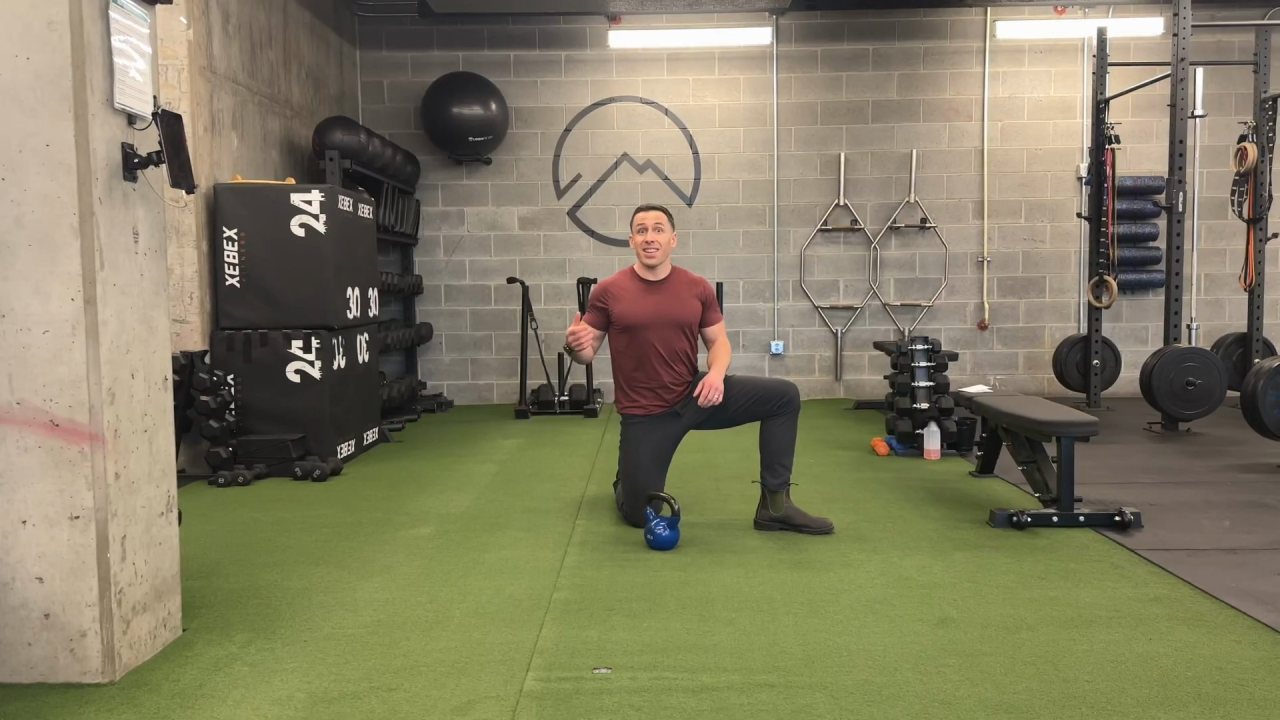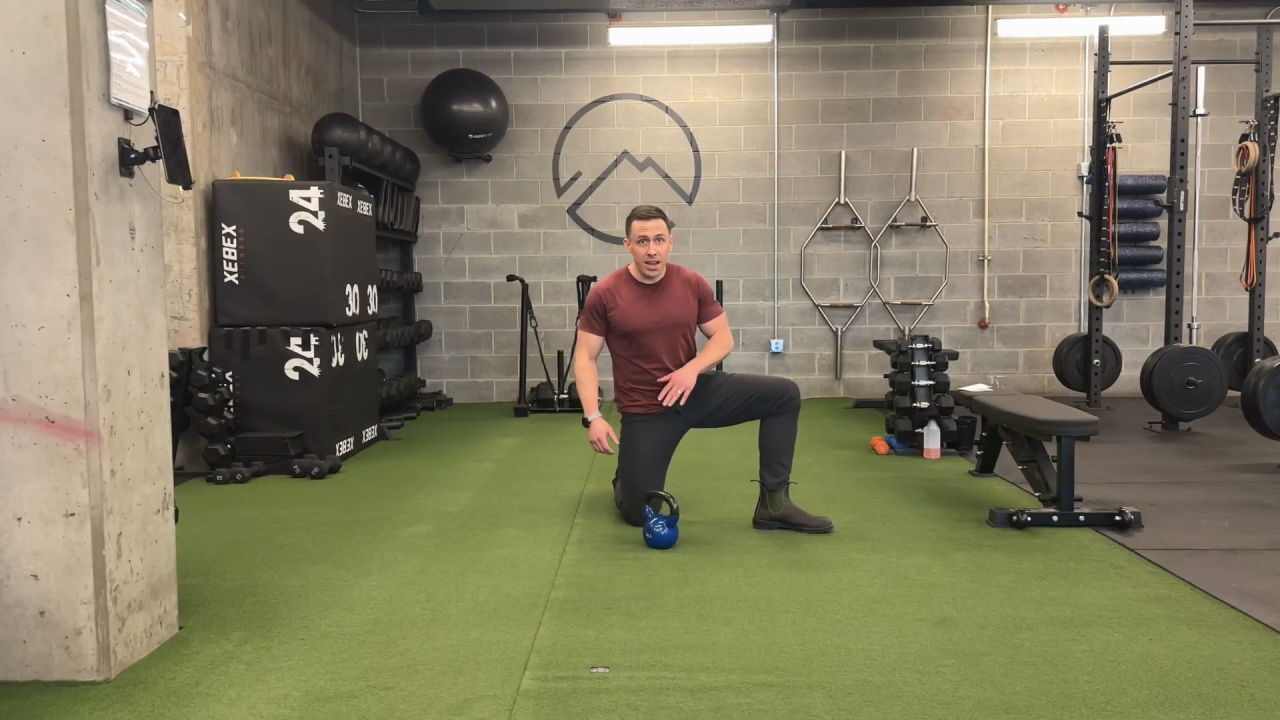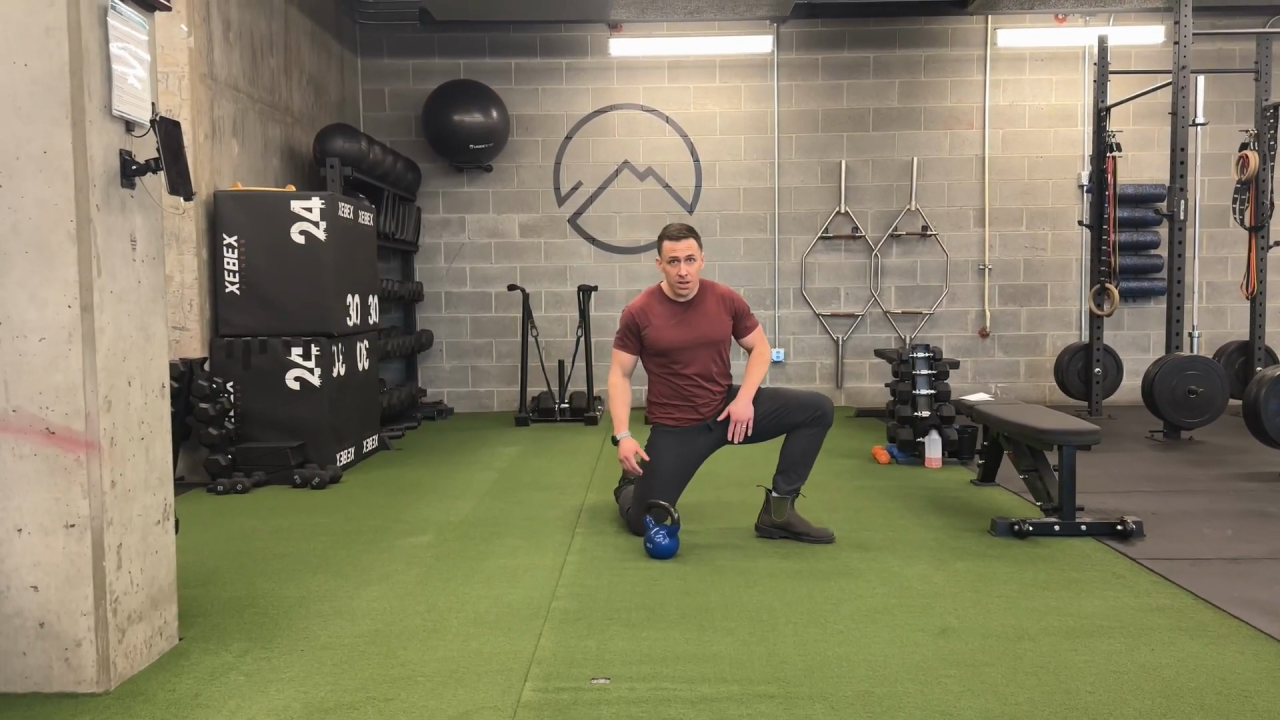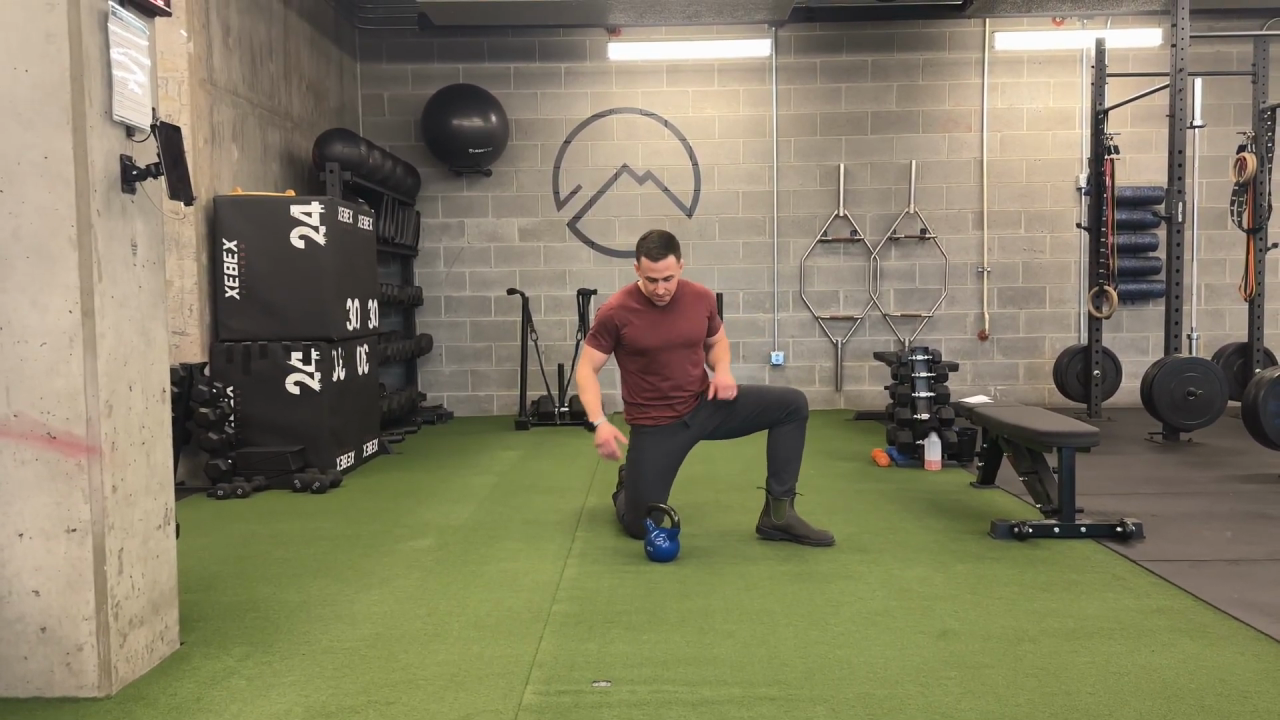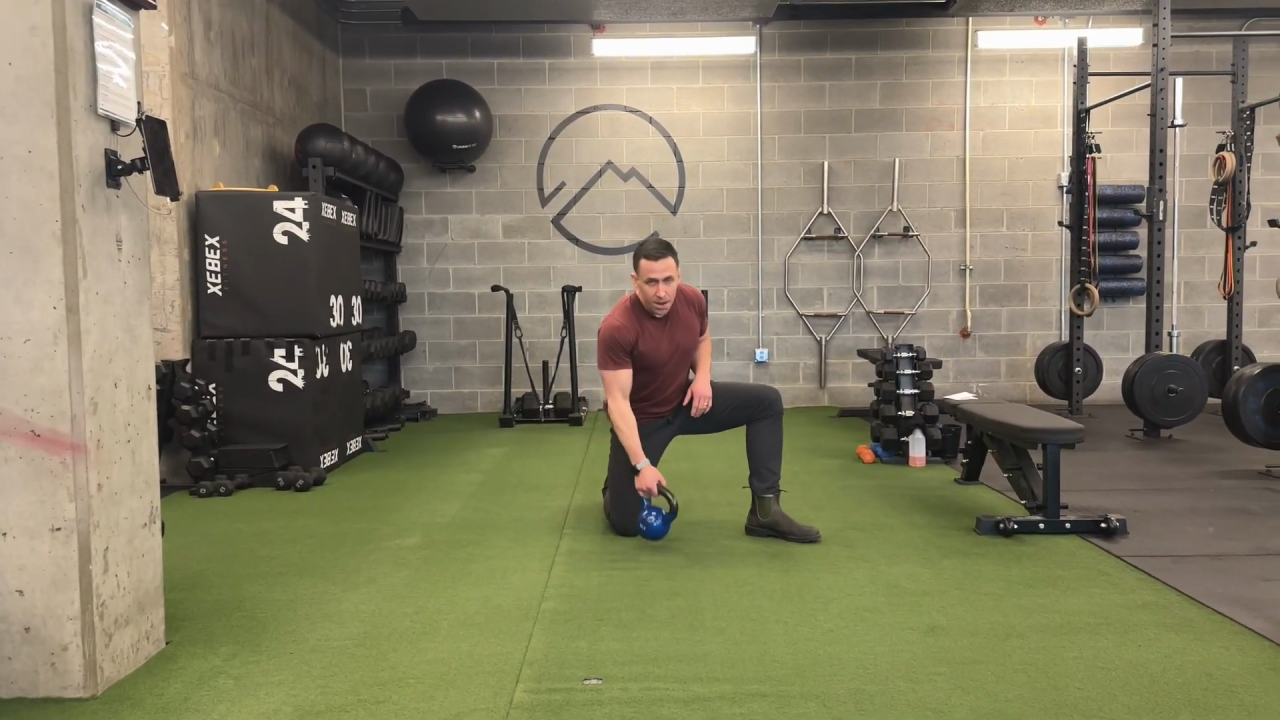
dt=1s
person 1, frame 1
left shoulder: (698, 288)
right shoulder: (609, 292)
left elbow: (719, 341)
right elbow: (587, 348)
left wrist: (717, 372)
right wrist: (576, 347)
left hip: (695, 395)
right hip: (645, 413)
left knee: (784, 396)
right knee: (640, 515)
left ankle: (774, 505)
right ankle: (626, 479)
person 1, frame 2
left shoulder: (692, 284)
right shoulder: (605, 295)
left elbow: (723, 337)
right elbow: (585, 358)
left wrist: (693, 368)
right wrist: (593, 417)
left hip: (695, 391)
right hip: (645, 411)
left knee: (784, 394)
right knee: (640, 513)
left ankle: (774, 503)
right ankle: (625, 476)
person 1, frame 3
left shoulder: (726, 299)
right shoulder: (638, 312)
left elbow: (760, 349)
right elbow: (620, 375)
left wrist: (745, 398)
right wrist: (622, 436)
left hip: (727, 408)
right hip: (675, 426)
left knee: (818, 409)
right knee: (644, 522)
left ankle: (778, 509)
right ankle: (629, 487)
person 1, frame 4
left shoulder: (700, 298)
right shoulder: (615, 312)
left elbow: (717, 343)
right elbow: (586, 370)
left wrist: (722, 369)
right wrist: (599, 422)
left hip: (704, 404)
right hip: (654, 424)
left knee: (792, 404)
right knee: (640, 525)
left ankle: (778, 512)
right ankle: (626, 488)
person 1, frame 5
left shoulder: (692, 300)
right shoulder: (617, 327)
right elbow: (618, 401)
left wrist: (702, 377)
right wrist: (641, 466)
left hip: (685, 401)
right hip: (641, 419)
left knee: (766, 401)
right knee: (627, 522)
left ankle: (765, 510)
right ankle: (617, 484)
